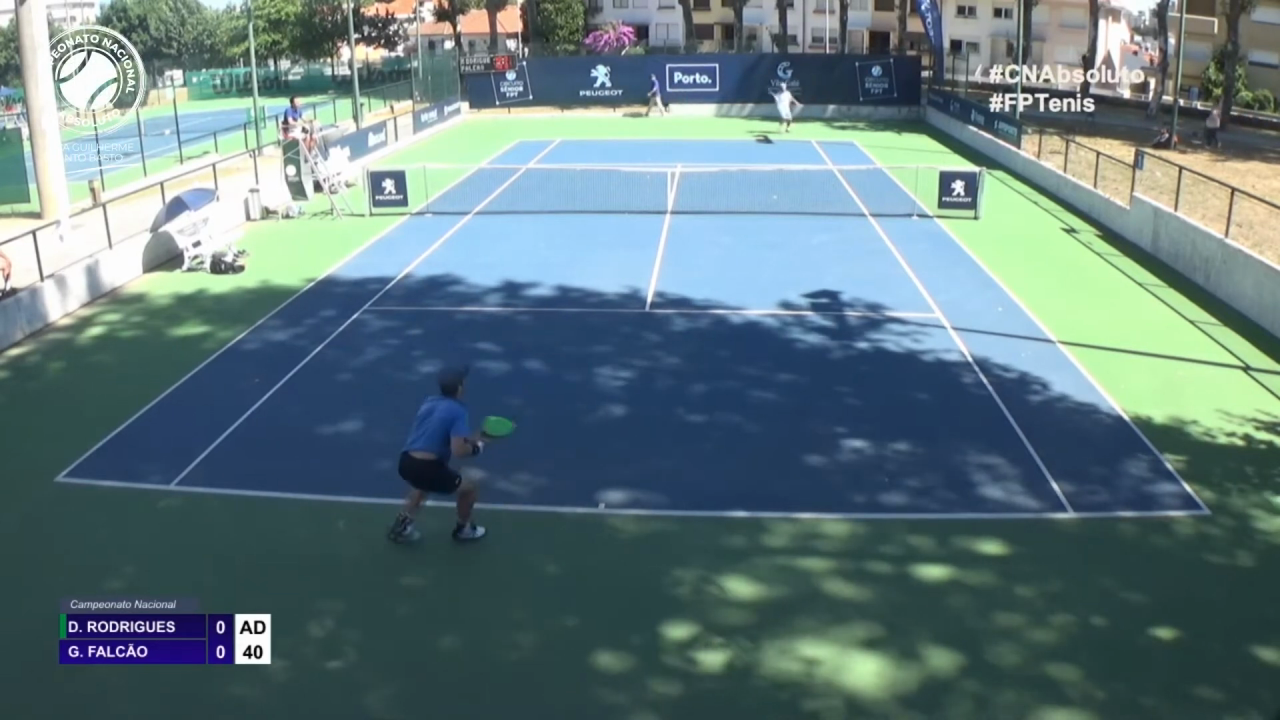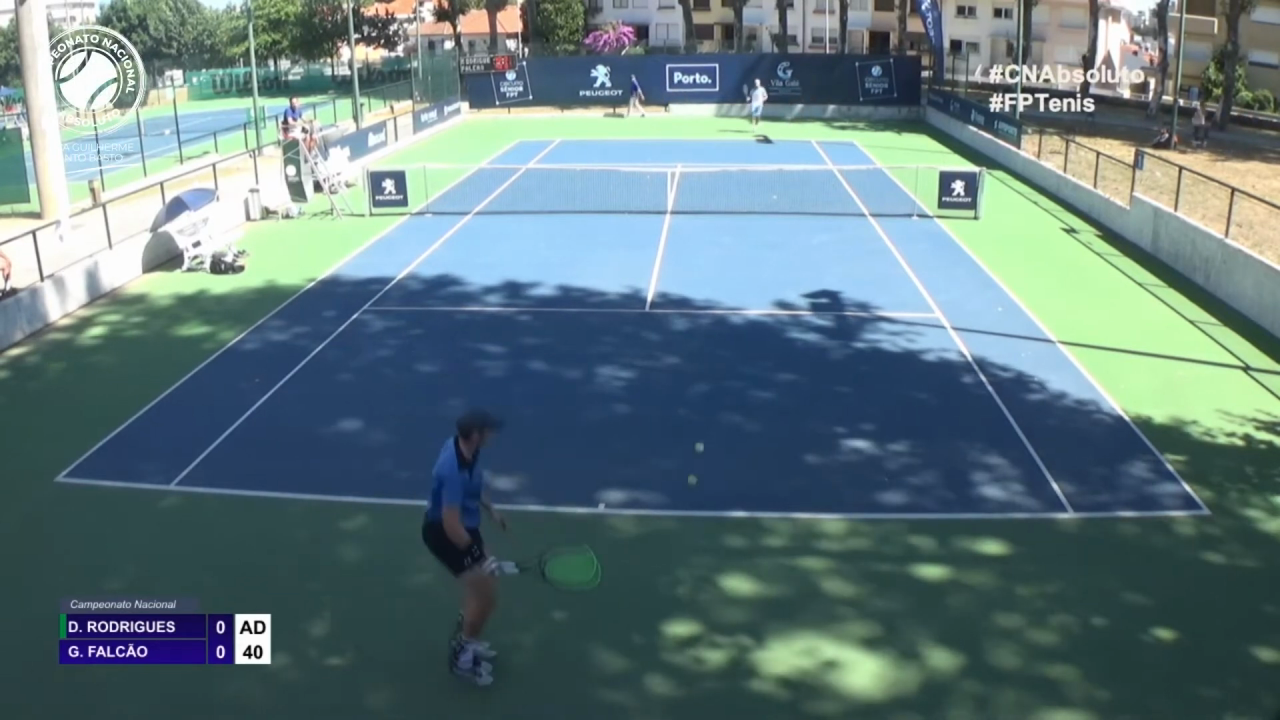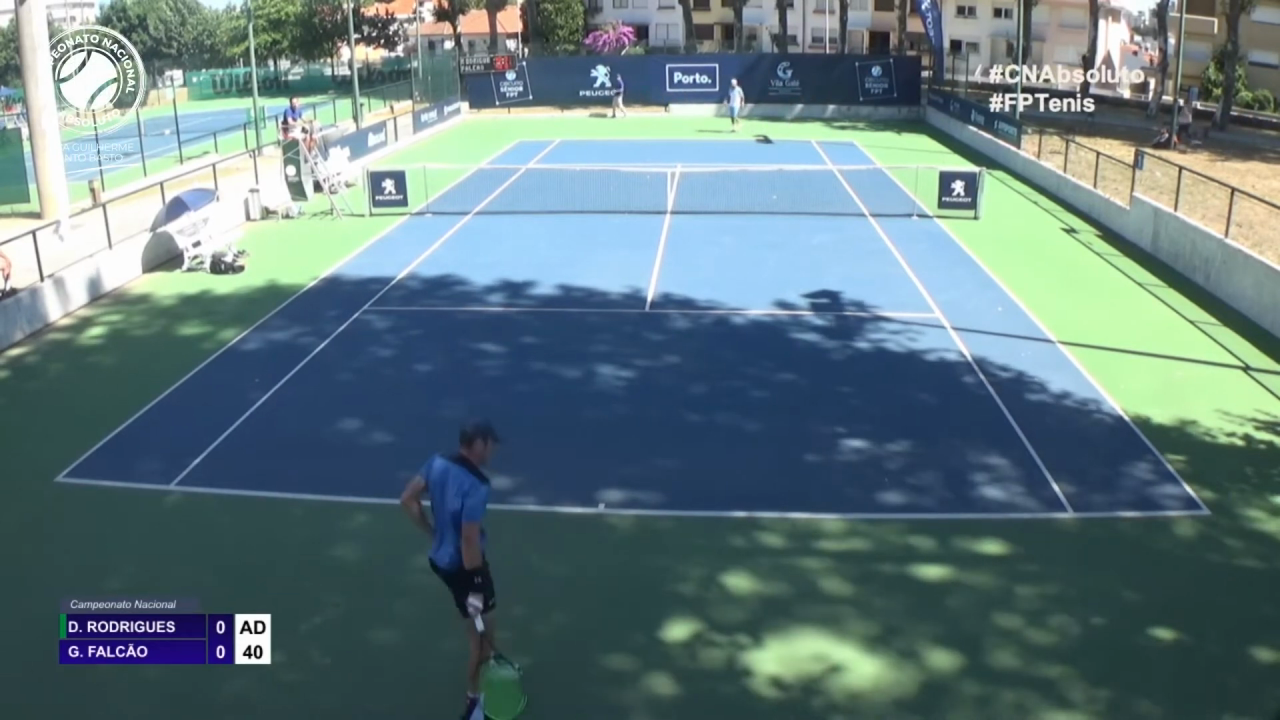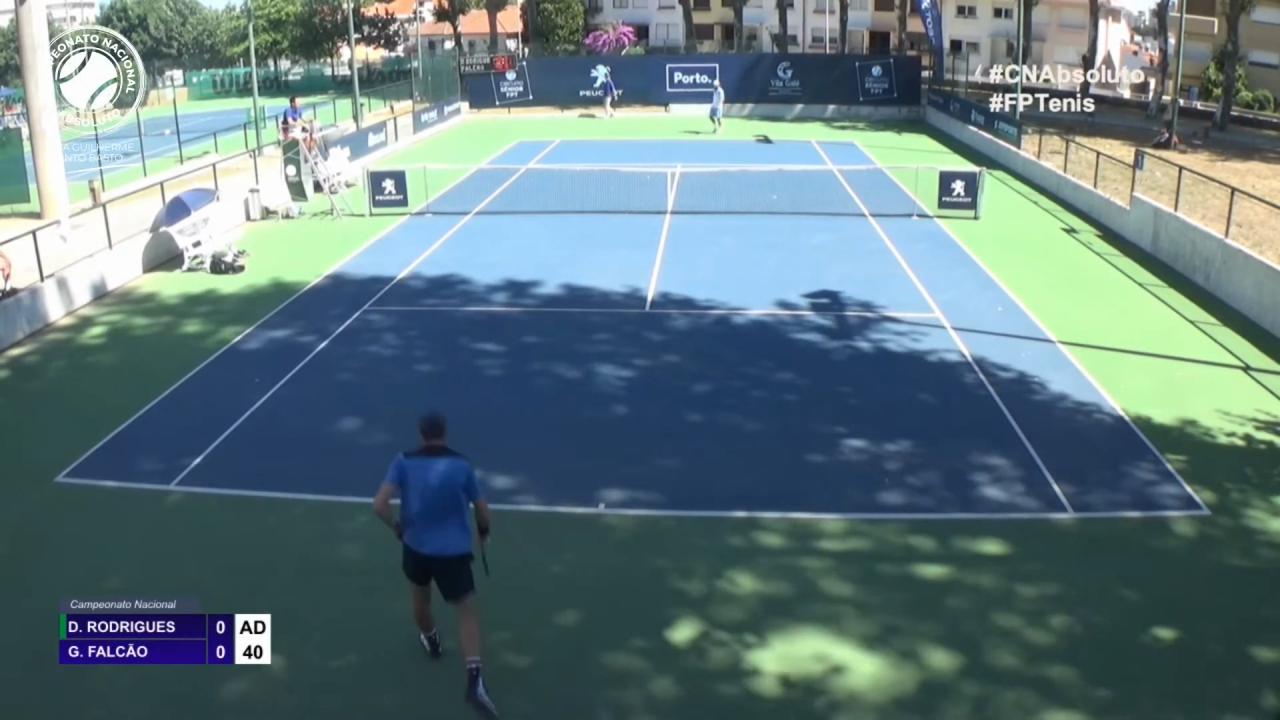
dt=0.5s
person 1, frame 1
left shoulder: (430, 403)
right shoulder: (459, 411)
right elbow: (459, 451)
left wrist: (473, 438)
right wrist: (475, 448)
left hip: (406, 463)
right hip: (428, 470)
left knee: (425, 488)
right knee: (468, 489)
left ankle: (401, 526)
right ankle: (464, 529)
person 1, frame 2
left shoulder: (459, 446)
right shoulder: (454, 471)
right elbow: (452, 523)
left wrist: (490, 510)
right wrist: (478, 556)
left hip: (465, 524)
right hip: (445, 534)
left knee: (481, 581)
right knee: (486, 593)
left ankle: (468, 639)
right ankle: (463, 654)
person 1, frame 3
left shoulder: (437, 463)
right shoulder: (476, 486)
left elbow: (408, 498)
right elbow: (470, 541)
left wrist: (432, 533)
right wrist: (475, 588)
left hip: (440, 557)
right hip: (464, 565)
left knee: (473, 615)
right knee: (481, 635)
left ankle: (486, 656)
person 1, frame 4
left shoulder: (404, 462)
right shoulder: (462, 466)
left elbow: (379, 505)
right elbow: (481, 510)
left wrist: (399, 529)
right wrist: (484, 532)
left hip: (416, 549)
right hip: (454, 553)
left knee: (421, 598)
right knee: (468, 615)
left ankle: (431, 640)
right ankle: (474, 680)
